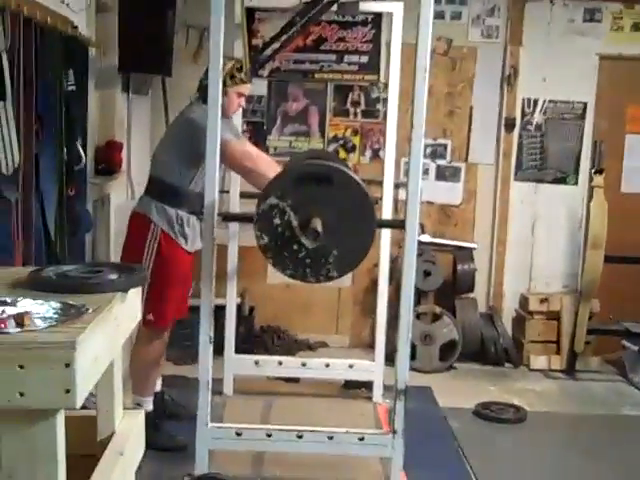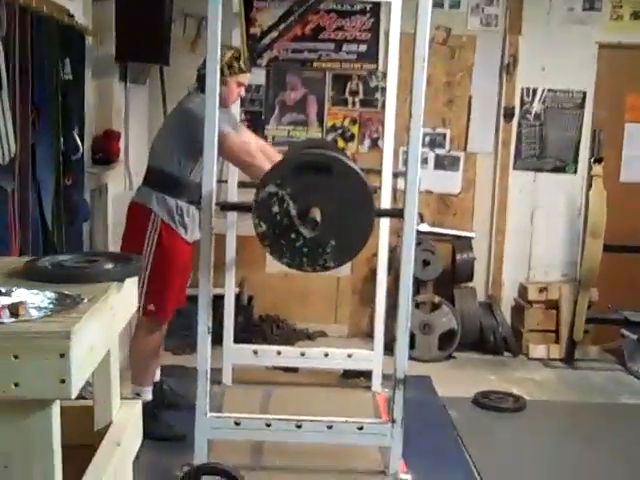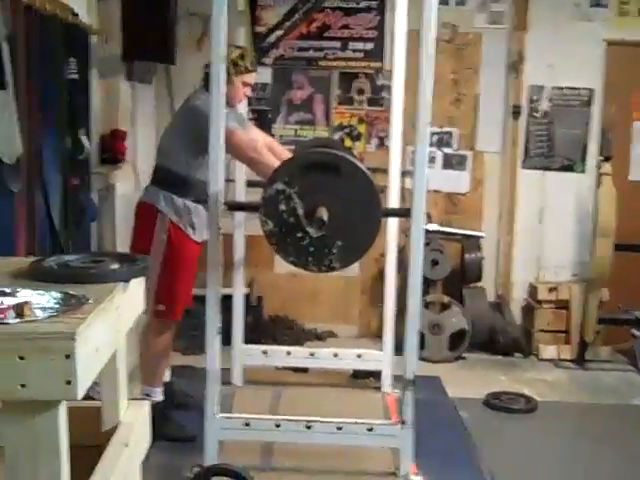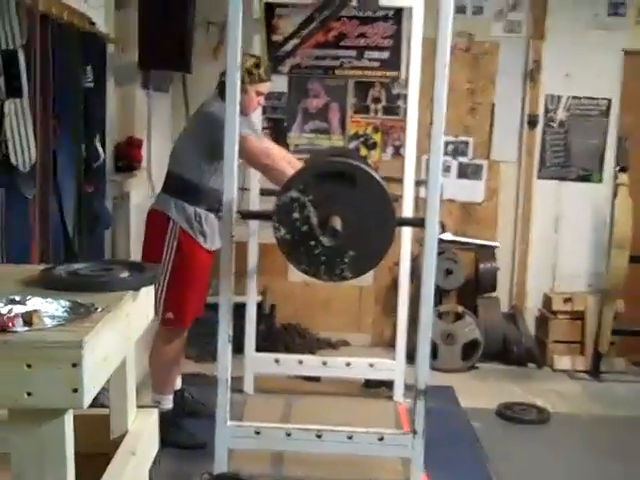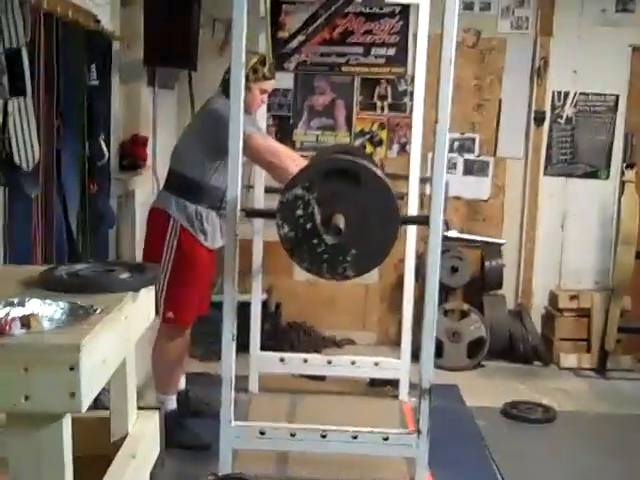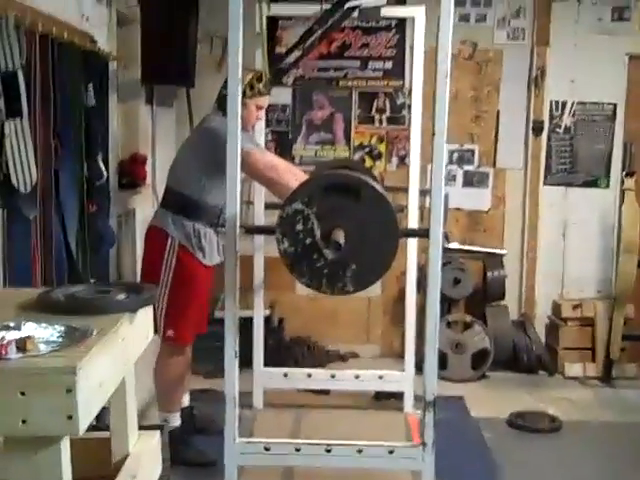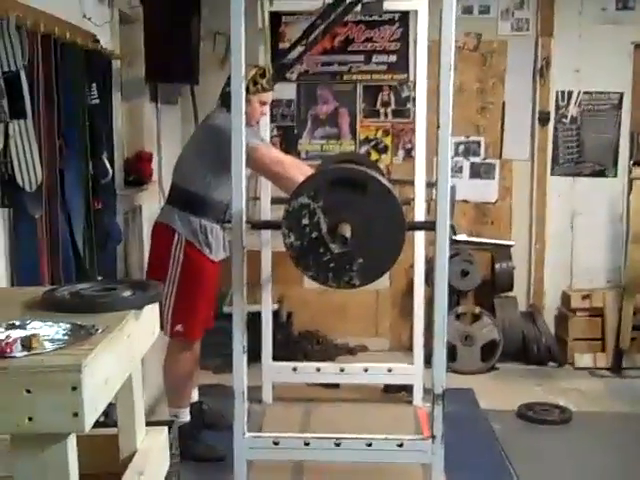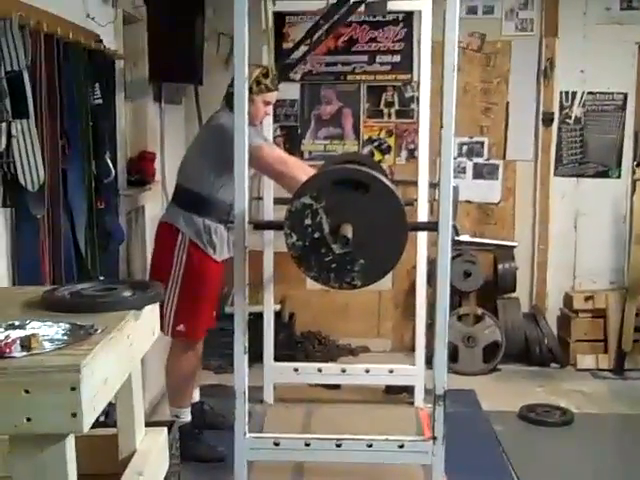
dt=0.1s
person 1, frame 1
left shoulder: (218, 122)
right shoulder: (199, 120)
left elbow: (258, 156)
right elbow: (247, 165)
left hip: (181, 229)
right hip: (160, 226)
left knee: (164, 321)
right knee: (152, 324)
left ankle: (155, 397)
right ankle: (143, 414)
person 1, frame 2
left shoulder: (220, 112)
right shoulder: (196, 110)
left elbow: (258, 148)
right elbow: (245, 157)
left hip: (179, 217)
right hip: (159, 216)
left knee: (164, 310)
right knee: (151, 313)
left ankle: (152, 388)
right ankle: (143, 405)
person 1, frame 3
left shoulder: (227, 112)
right shoulder: (203, 108)
left elbow: (267, 144)
right elbow: (252, 154)
left hip: (187, 218)
right hip: (167, 216)
left knee: (170, 311)
right knee: (161, 313)
left ankle: (161, 387)
right ankle: (152, 406)
person 1, frame 4
left shoulder: (236, 119)
right shoulder: (217, 116)
left elbow: (279, 153)
right elbow: (267, 162)
left hip: (199, 225)
right hip: (178, 224)
left knee: (182, 318)
right knee: (171, 322)
left ankle: (174, 395)
right ankle: (163, 414)
person 1, frame 5
left shoulder: (238, 117)
right shoulder: (221, 113)
left elbow: (282, 151)
right elbow: (271, 160)
left hip: (201, 223)
right hip: (180, 221)
left knee: (185, 318)
right knee: (173, 321)
left ankle: (179, 395)
right ankle: (167, 414)
person 1, frame 6
left shoulder: (234, 133)
right shoulder: (218, 130)
left elbow: (280, 165)
right elbow: (271, 175)
left hip: (198, 240)
right hip: (178, 240)
left knee: (186, 335)
right knee: (174, 339)
left ankle: (182, 411)
right ankle: (171, 433)
person 1, frame 7
left shoulder: (239, 129)
right shoulder: (223, 127)
left elbow: (286, 160)
right elbow: (277, 169)
left hip: (204, 236)
right hip: (184, 236)
left knee: (194, 331)
right knee: (183, 335)
left ankle: (191, 407)
right ankle: (180, 428)
person 1, frame 8
left shoulder: (244, 129)
right shoulder: (227, 127)
left elbow: (290, 161)
right elbow: (281, 170)
left hip: (209, 237)
right hip: (189, 236)
left knee: (197, 331)
right knee: (186, 336)
left ankle: (193, 407)
right ankle: (181, 428)
